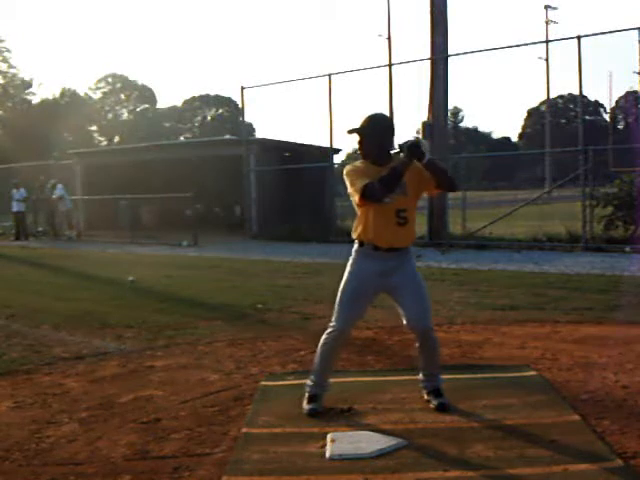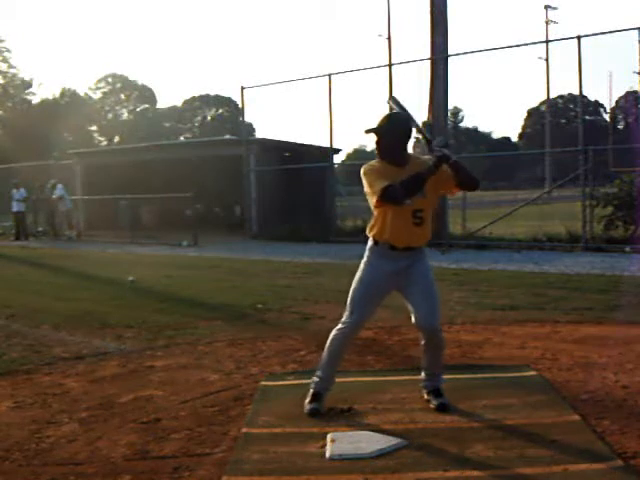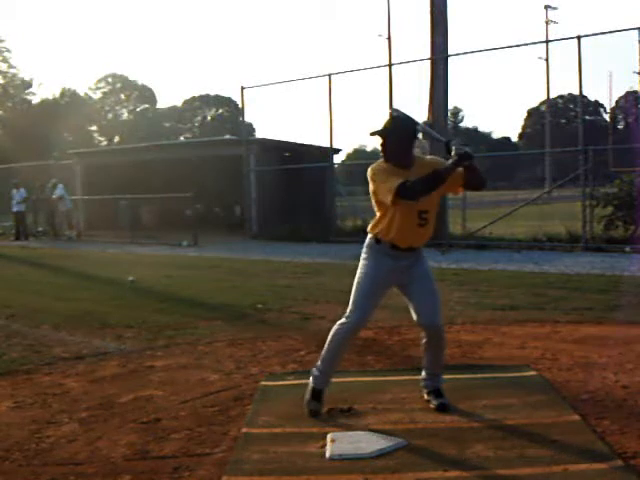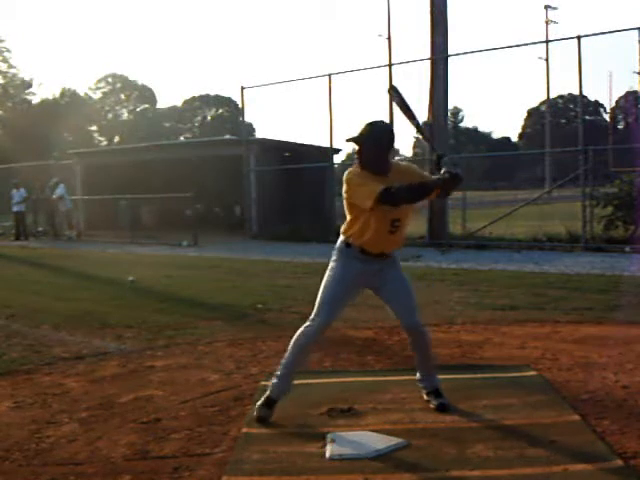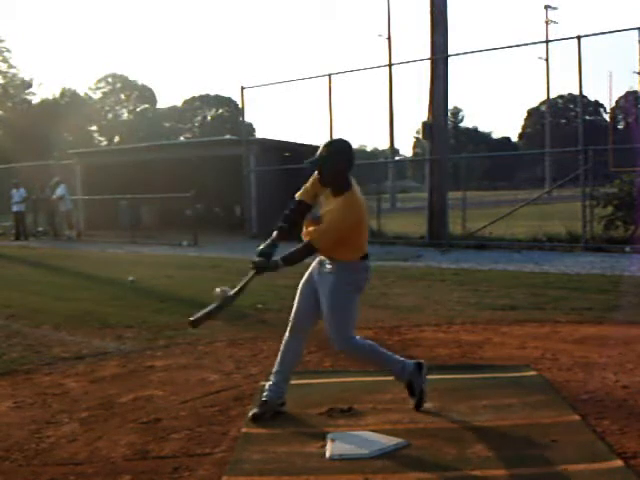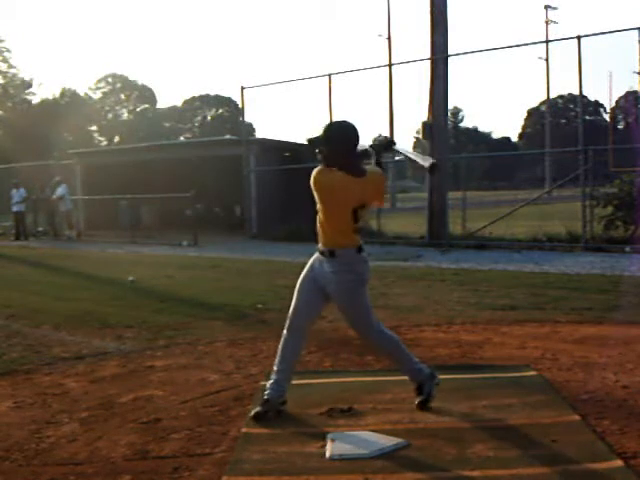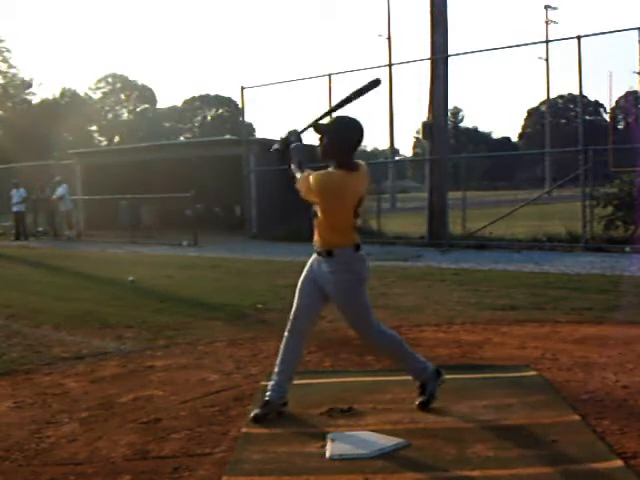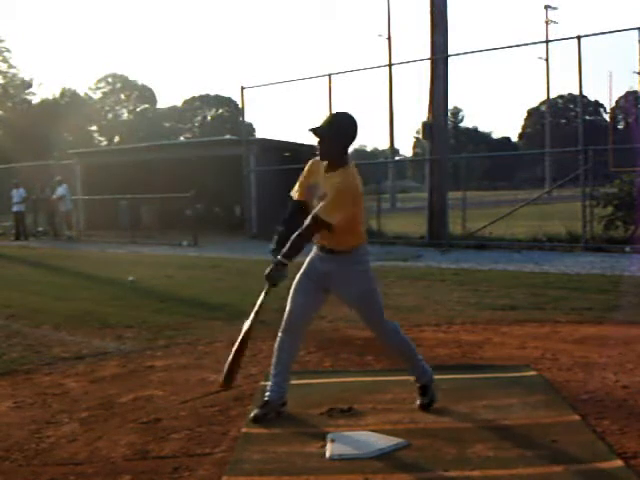
dt=0.3s
person 1, frame 1
left shoulder: (414, 170)
right shoulder: (354, 171)
left elbow: (450, 186)
right elbow: (376, 194)
left wrist: (423, 159)
right wrist: (406, 160)
left hip: (401, 259)
right hip: (366, 259)
left knee: (423, 327)
right knee: (339, 328)
left ankle: (431, 386)
right ankle: (315, 389)
person 1, frame 2
left shoulder: (427, 165)
right shoulder: (371, 170)
left elbow: (471, 185)
right elbow: (395, 196)
left wrist: (451, 162)
right wrist: (433, 169)
left hip: (415, 259)
right hip: (380, 257)
left knee: (430, 326)
right knee: (349, 324)
left ankle: (431, 385)
right ankle: (318, 387)
person 1, frame 3
left shoulder: (432, 165)
right shoulder: (378, 172)
left elbow: (478, 184)
right elbow: (412, 192)
left wrist: (467, 163)
right wrist: (452, 166)
left hip: (414, 257)
right hip: (380, 254)
left knee: (432, 324)
right knee: (354, 320)
left ankle: (432, 385)
right ankle: (318, 382)
person 1, frame 4
left shoulder: (405, 171)
right shoulder: (353, 177)
left elbow: (443, 190)
right elbow: (394, 197)
left wrist: (444, 180)
right wrist: (438, 180)
left hip: (385, 262)
right hip: (349, 259)
left knee: (414, 325)
right knee: (318, 323)
left ankle: (430, 386)
right ankle: (277, 389)
person 1, frame 5
left shoulder: (348, 210)
right shoulder: (322, 181)
left elbow: (311, 244)
right elbow: (297, 209)
left wrist: (276, 263)
right wrist: (273, 240)
left hip: (347, 271)
right hip: (325, 263)
left knee: (343, 342)
right knee: (297, 327)
left ankle: (408, 371)
right ankle: (274, 396)
person 1, frame 6
left shoulder: (321, 179)
right shoulder: (375, 176)
left wrist: (364, 154)
right wrist: (376, 156)
left hip: (344, 265)
right hip: (323, 259)
left knee: (369, 330)
right knee: (295, 324)
left ankle: (422, 376)
right ankle: (275, 395)
person 1, frame 7
left shoulder: (324, 182)
right shoulder: (360, 170)
left elbow: (299, 174)
left wrist: (294, 146)
left hip: (342, 265)
right hip: (322, 259)
left knee: (369, 330)
right knee: (296, 327)
left ankle: (426, 373)
right ankle: (276, 397)
person 1, frame 8
left shoulder: (348, 184)
right shoulder: (313, 167)
left elbow: (312, 226)
right elbow: (297, 208)
left wrist: (281, 261)
right wrist: (278, 242)
left hip: (350, 260)
right hip: (319, 255)
left knee: (381, 327)
right knee: (291, 322)
left ankle: (424, 378)
right ankle: (275, 396)
